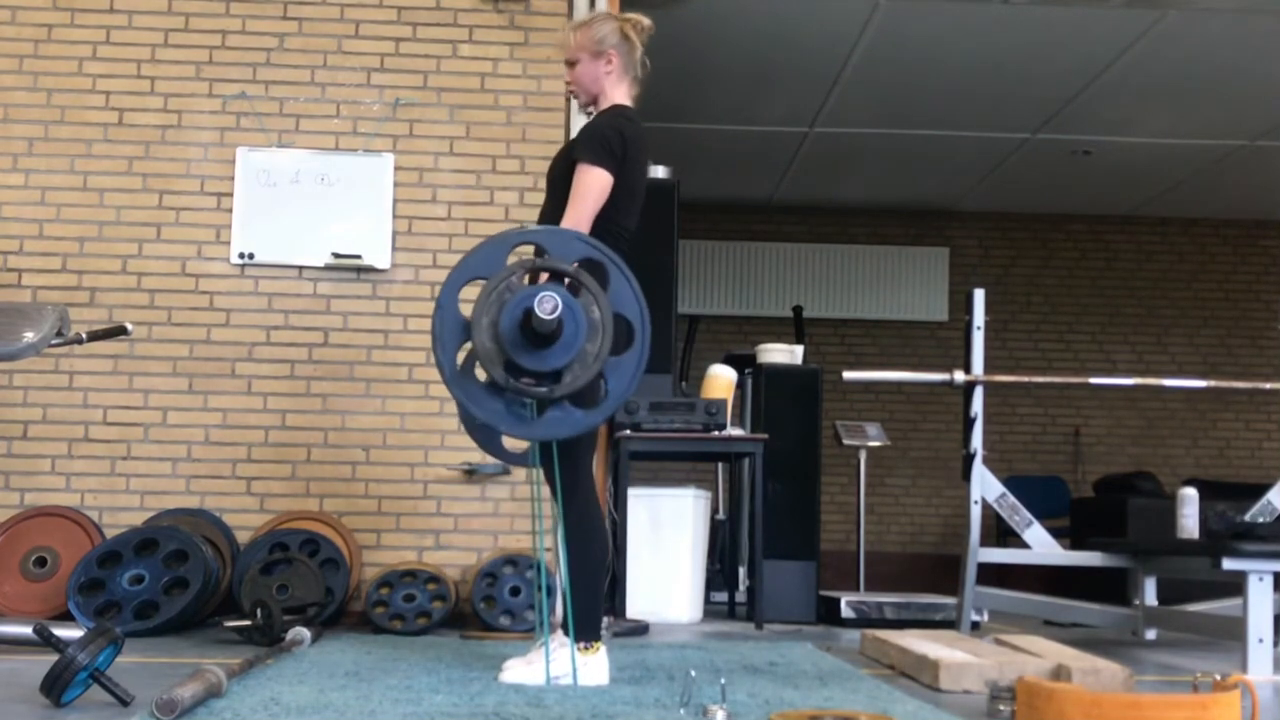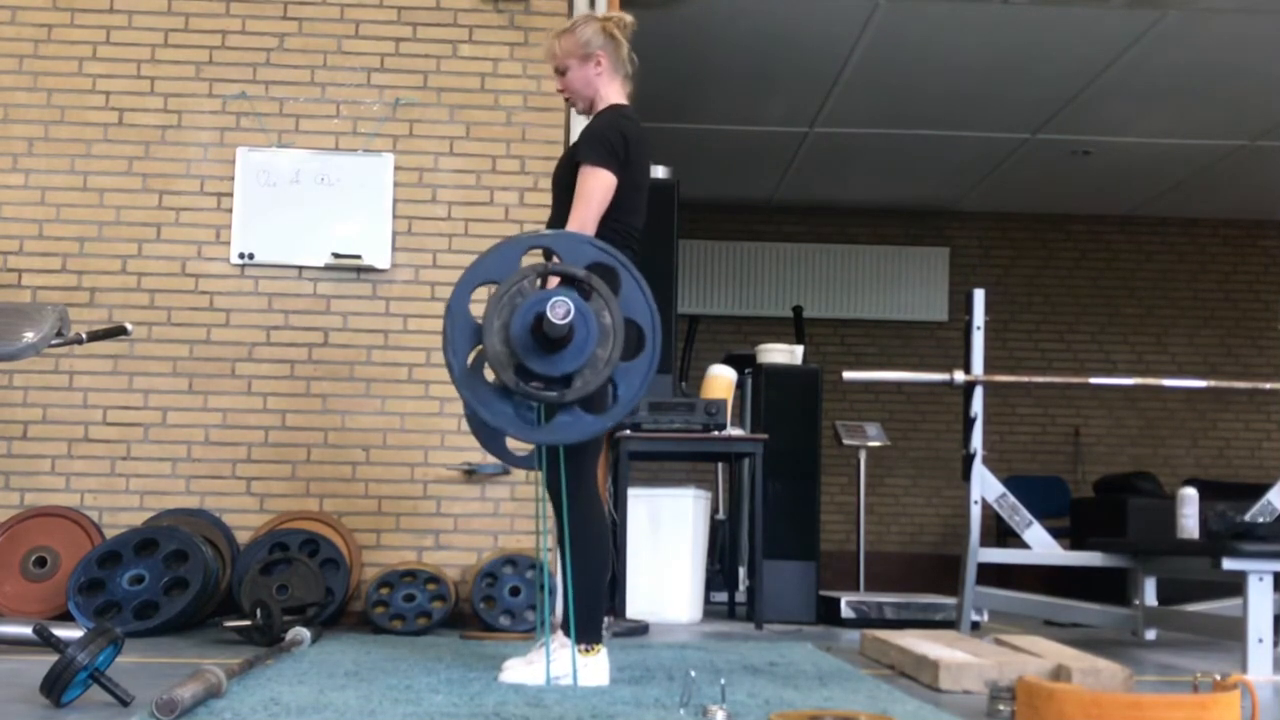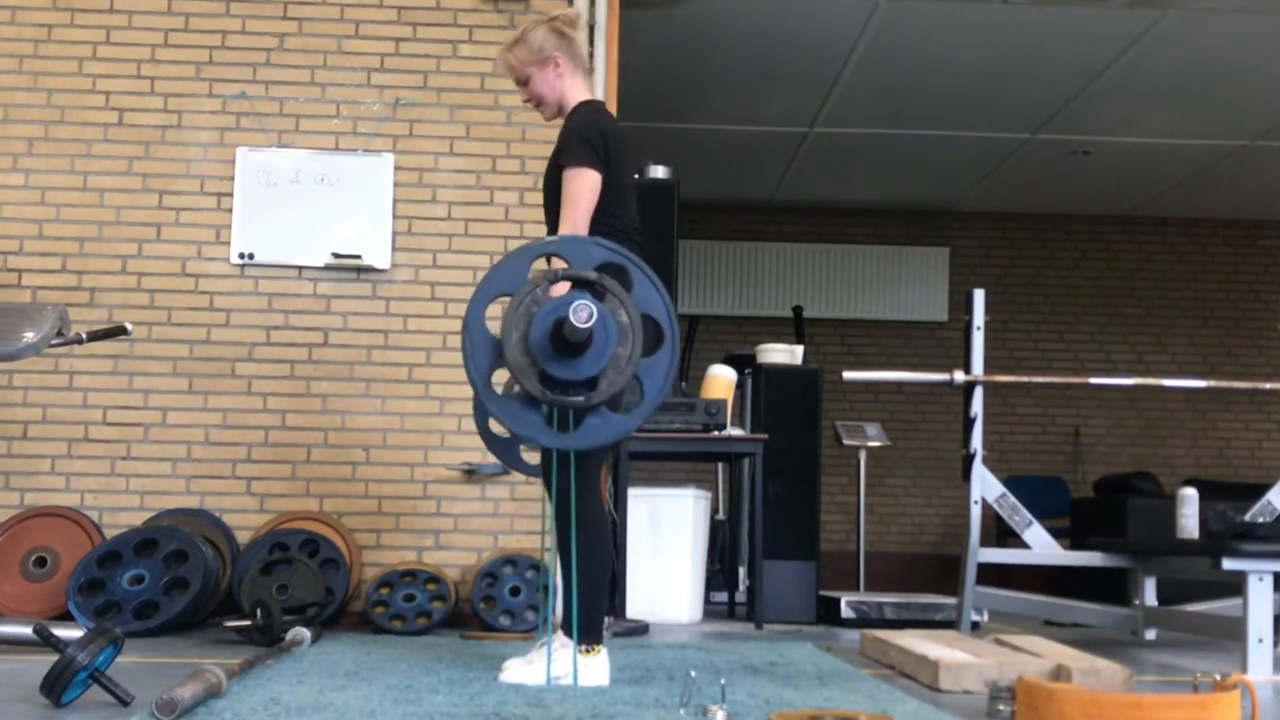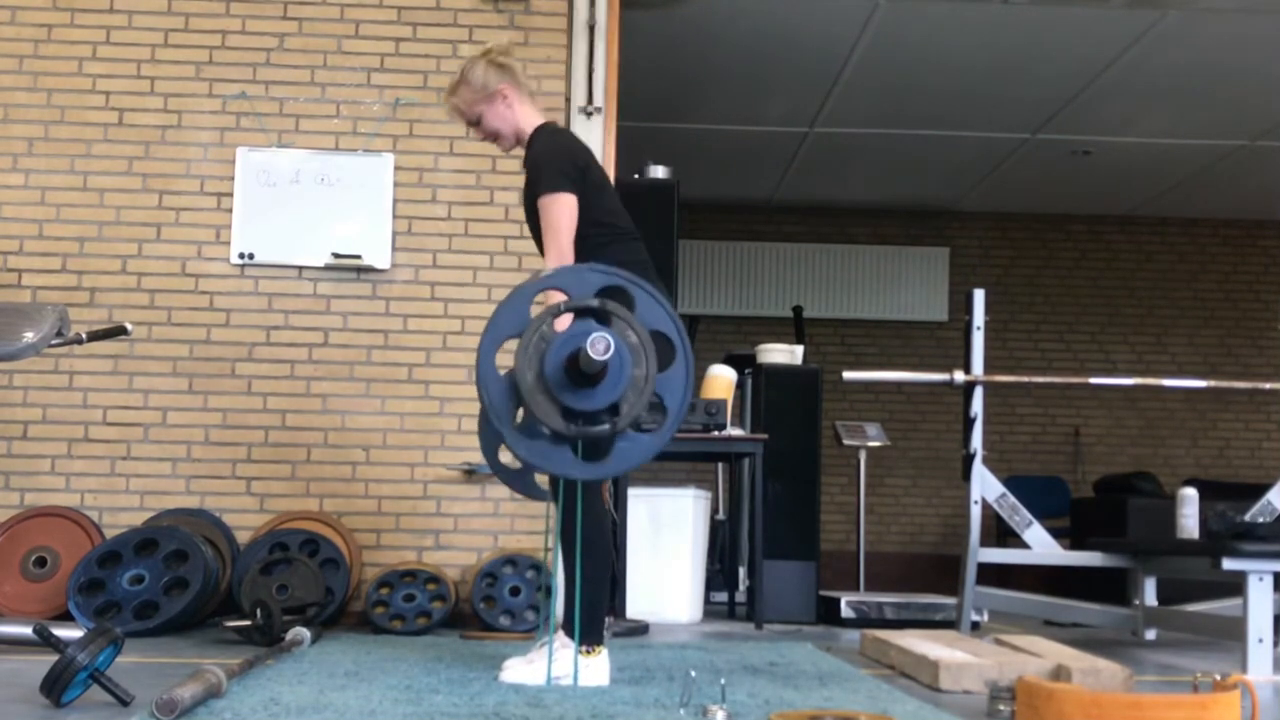
dt=0.3s
person 1, frame 1
left shoulder: (606, 131)
right shoulder: (624, 135)
left elbow: (574, 228)
left knee: (571, 482)
right knee: (569, 480)
left ankle: (585, 648)
right ankle: (579, 634)
person 1, frame 2
left shoulder: (607, 130)
right shoulder: (623, 133)
left elbow: (581, 231)
left knee: (572, 483)
right knee: (570, 482)
left ankle: (584, 650)
right ankle: (577, 635)
person 1, frame 3
left shoulder: (584, 127)
right shoulder: (597, 127)
left elbow: (573, 234)
left wrist: (553, 309)
left knee: (575, 484)
right knee: (570, 482)
left ankle: (585, 651)
right ankle: (576, 636)
person 1, frame 4
left shoulder: (549, 152)
right shoulder: (556, 147)
left elbow: (563, 258)
left wrist: (557, 338)
right wrist: (563, 334)
left knee: (579, 483)
right knee: (576, 480)
left ankle: (585, 649)
right ankle: (578, 635)
